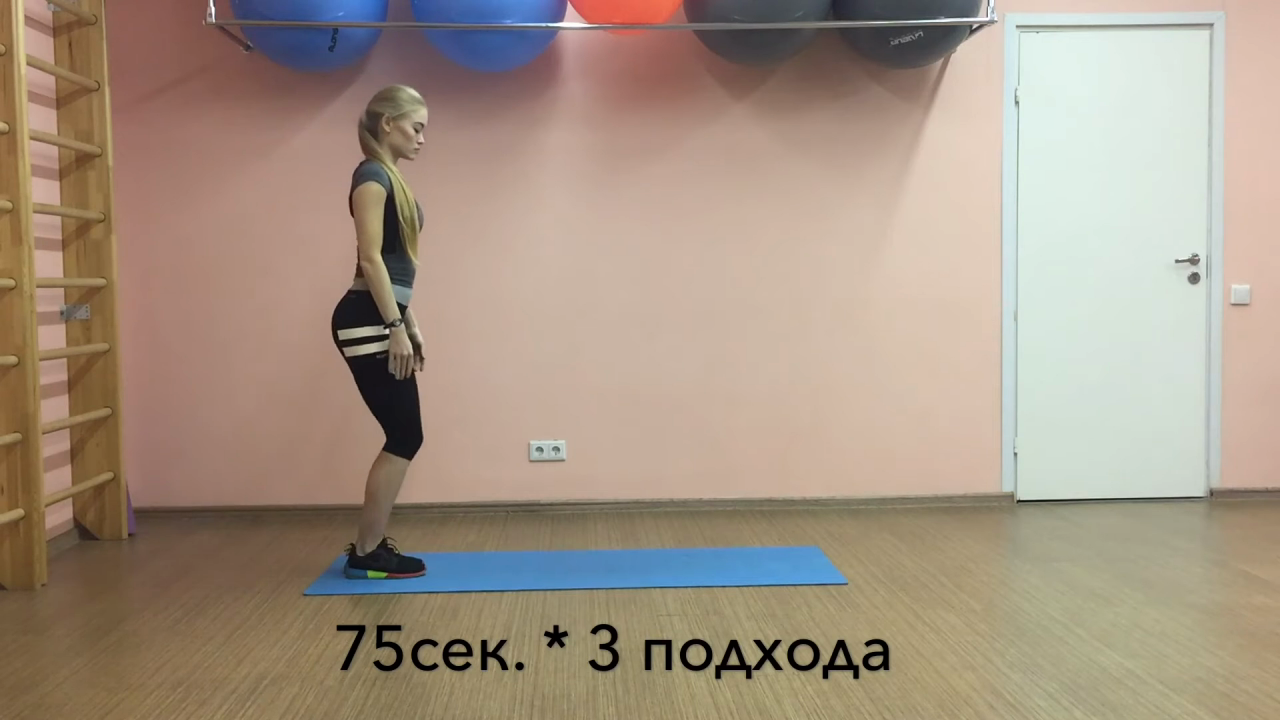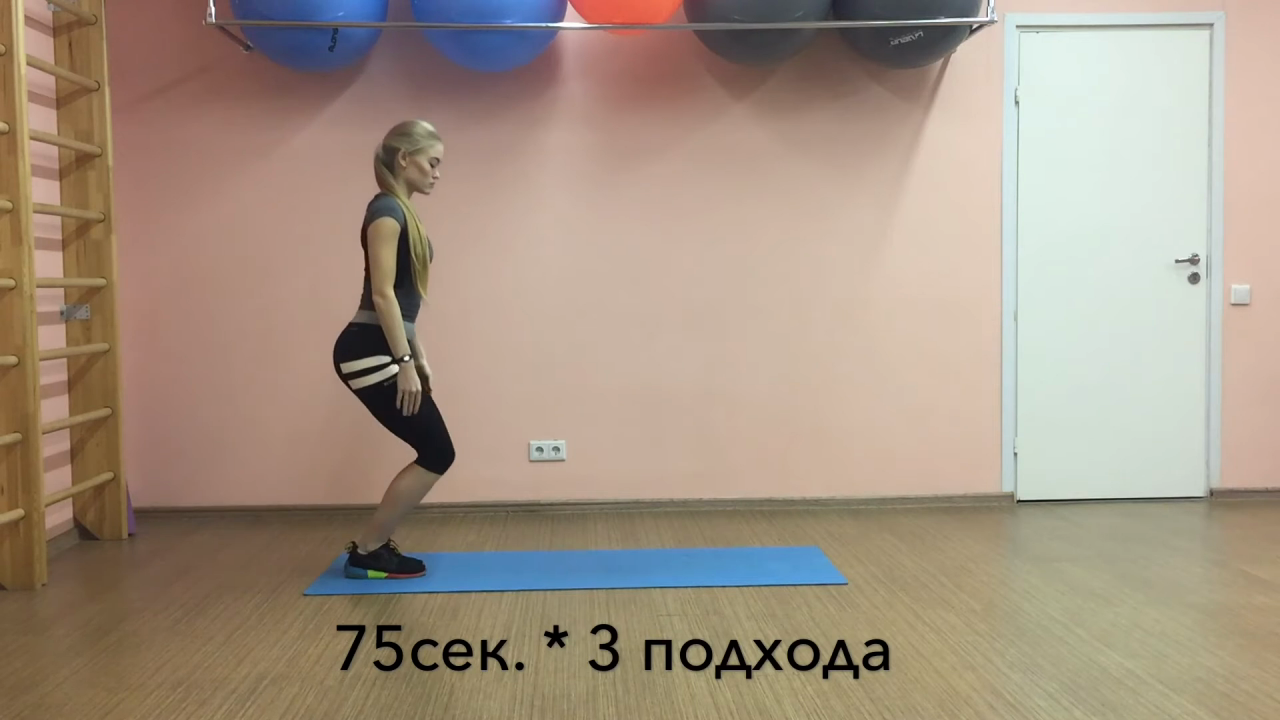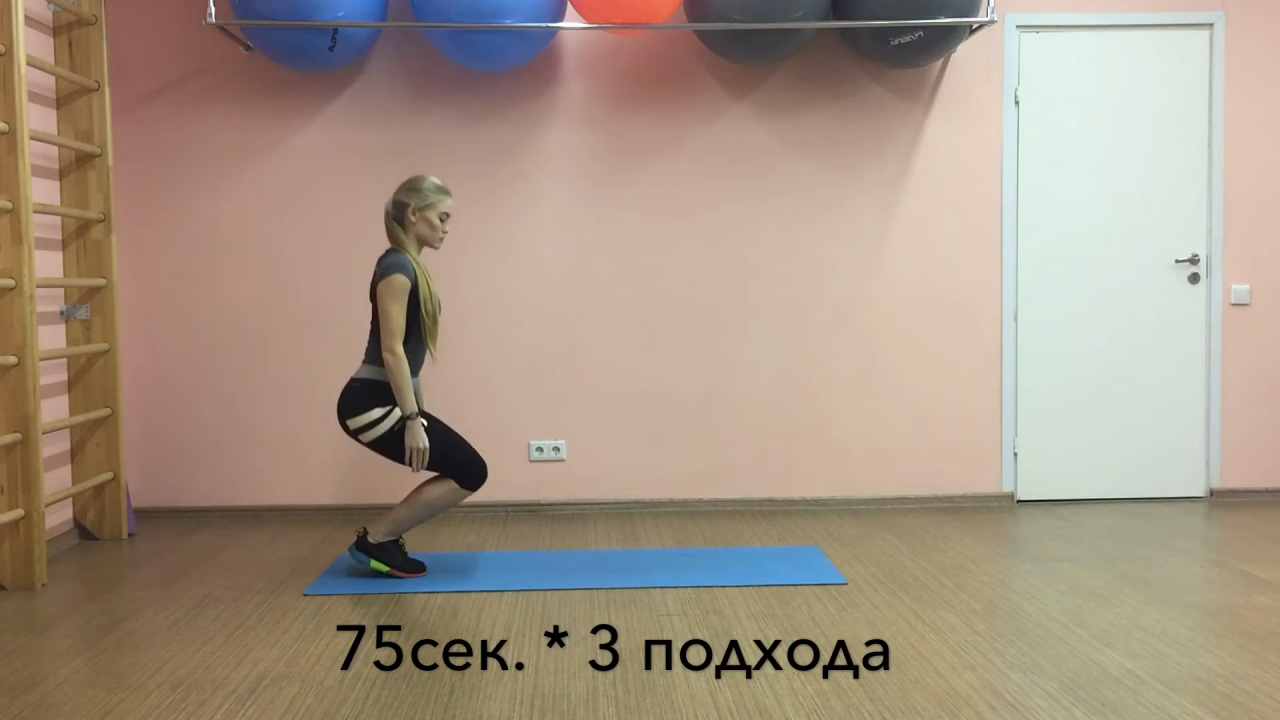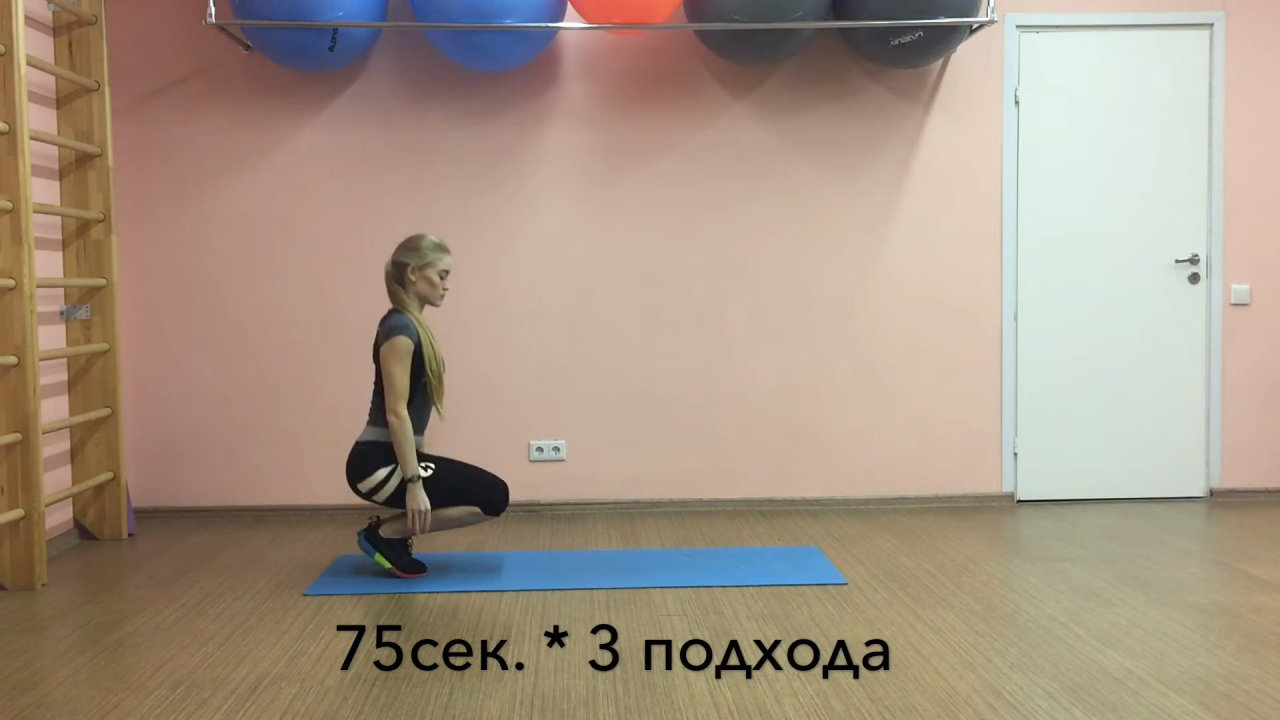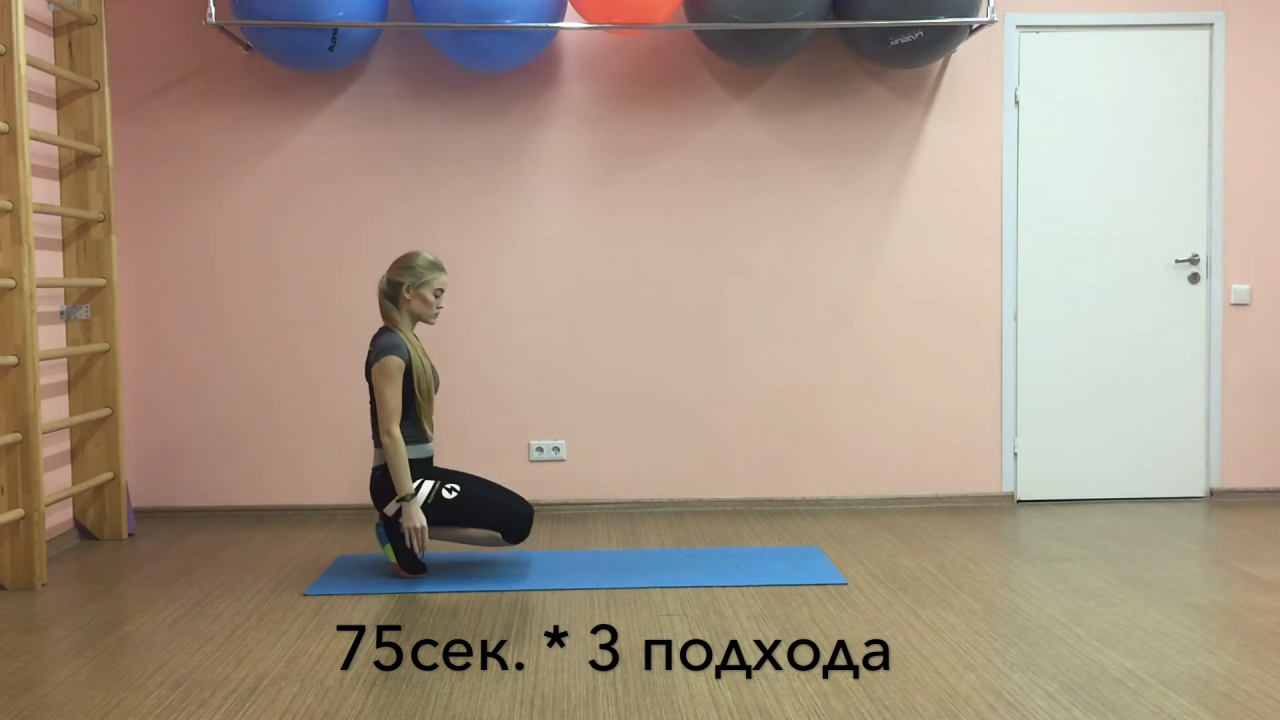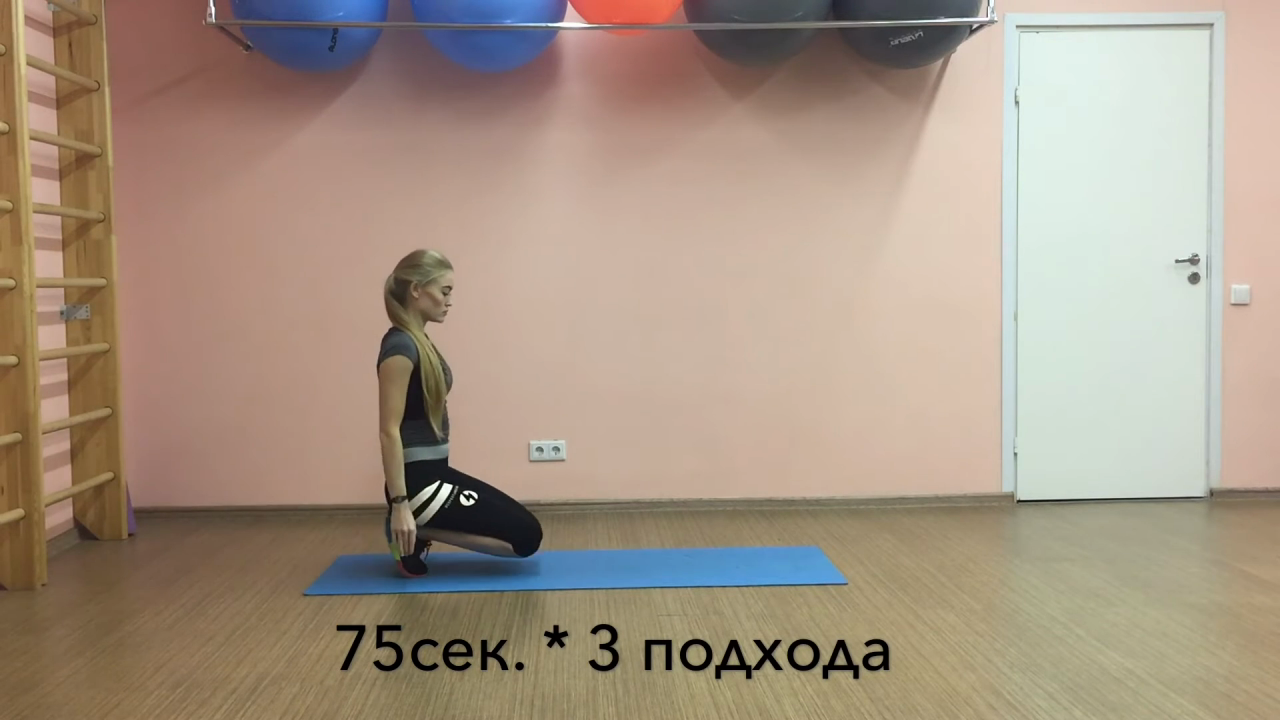
dt=0.2s
person 1, frame 1
left shoulder: (389, 177)
right shoulder: (372, 175)
right elbow: (371, 260)
left wrist: (410, 322)
right wrist: (395, 328)
left hip: (380, 319)
right hip: (368, 322)
left knee: (402, 438)
right knee: (405, 438)
left ankle: (372, 546)
right ankle: (365, 555)
person 1, frame 2
left shoulder: (400, 211)
right shoulder: (386, 210)
right elbow: (382, 294)
left wrist: (418, 354)
right wrist: (404, 363)
left hip: (380, 349)
right hip: (369, 351)
left knee: (432, 453)
right knee: (438, 453)
left ankle: (375, 546)
right ankle: (367, 552)
person 1, frame 3
left shoulder: (408, 264)
right shoulder: (397, 267)
right elbow: (391, 351)
left wrist: (416, 412)
right wrist: (413, 421)
left hip: (382, 399)
right hip: (371, 401)
left knee: (463, 470)
right knee: (470, 472)
left ankle: (382, 538)
right ankle: (375, 540)
person 1, frame 4
left shoulder: (409, 324)
right shoulder: (399, 329)
right elbow: (396, 413)
left wrist: (415, 471)
right wrist: (414, 484)
left hip: (387, 457)
right hip: (378, 463)
left knee: (486, 492)
right knee: (493, 496)
left ankle: (392, 532)
right ankle: (386, 533)
person 1, frame 5
left shoulder: (405, 341)
right shoulder: (390, 347)
right elbow: (390, 432)
right wrist: (409, 503)
left hip: (417, 471)
right hip: (400, 481)
left knee: (518, 513)
right knee: (516, 522)
left ankle: (408, 531)
right ankle: (404, 531)
person 1, frame 6
left shoulder: (417, 341)
right shoulder: (400, 347)
right elbow: (390, 431)
right wrist: (400, 505)
left hip: (435, 472)
right hip: (419, 480)
left knee: (523, 528)
right knee: (526, 537)
left ankle: (419, 529)
right ankle: (414, 531)
